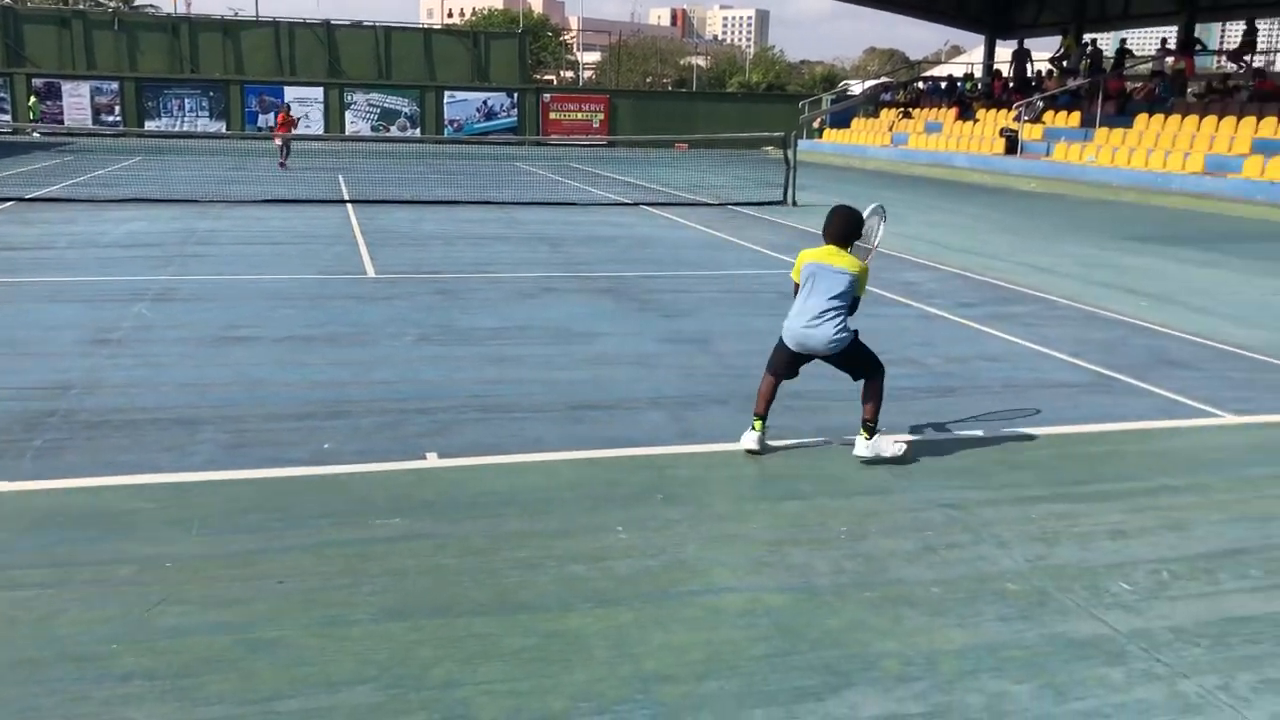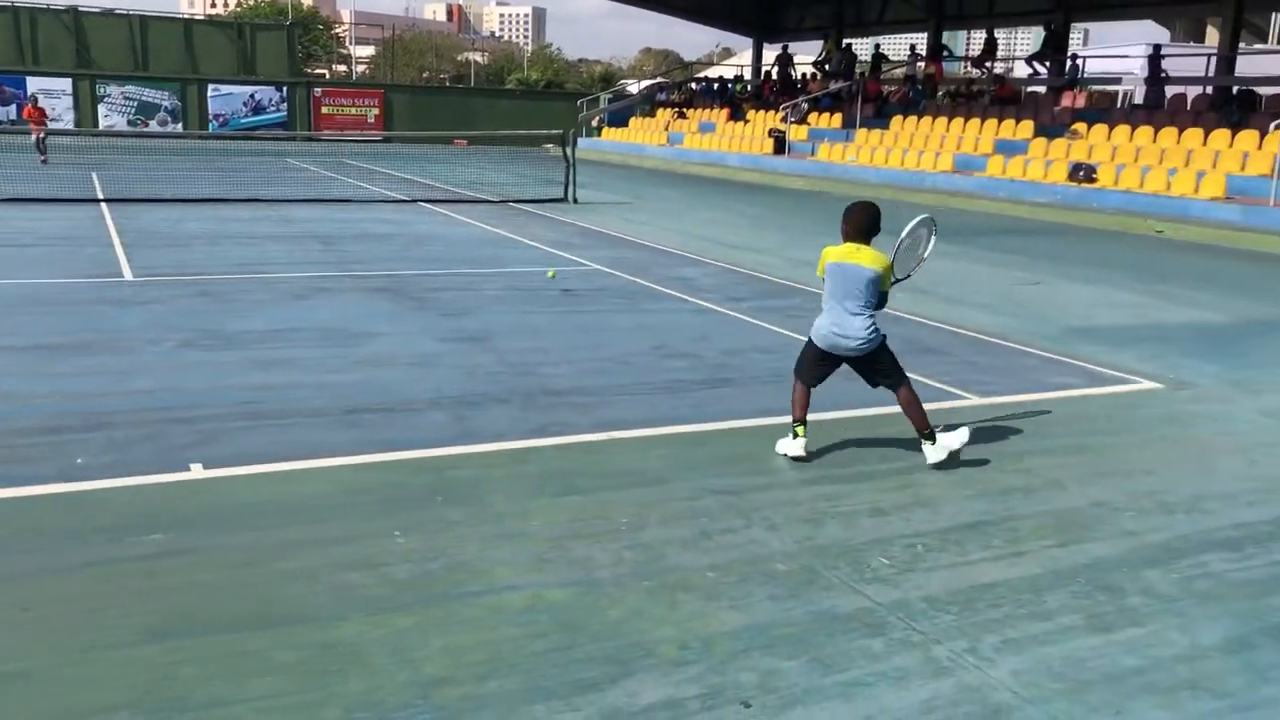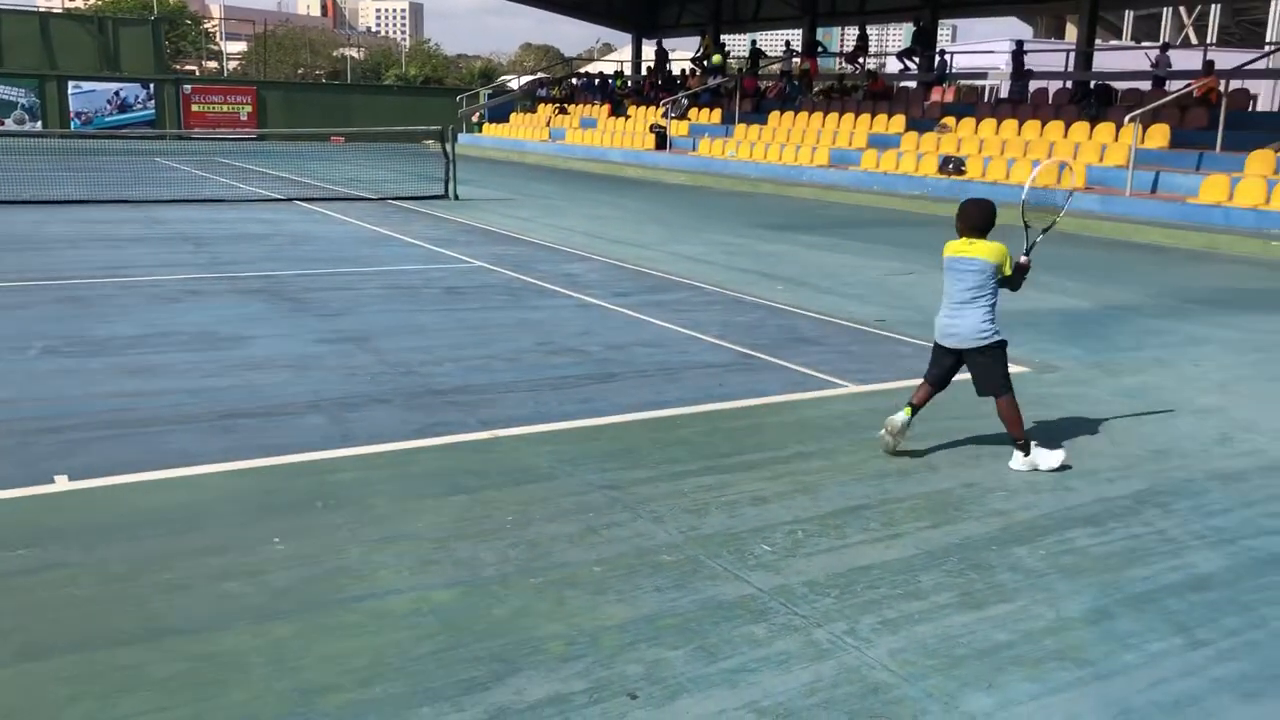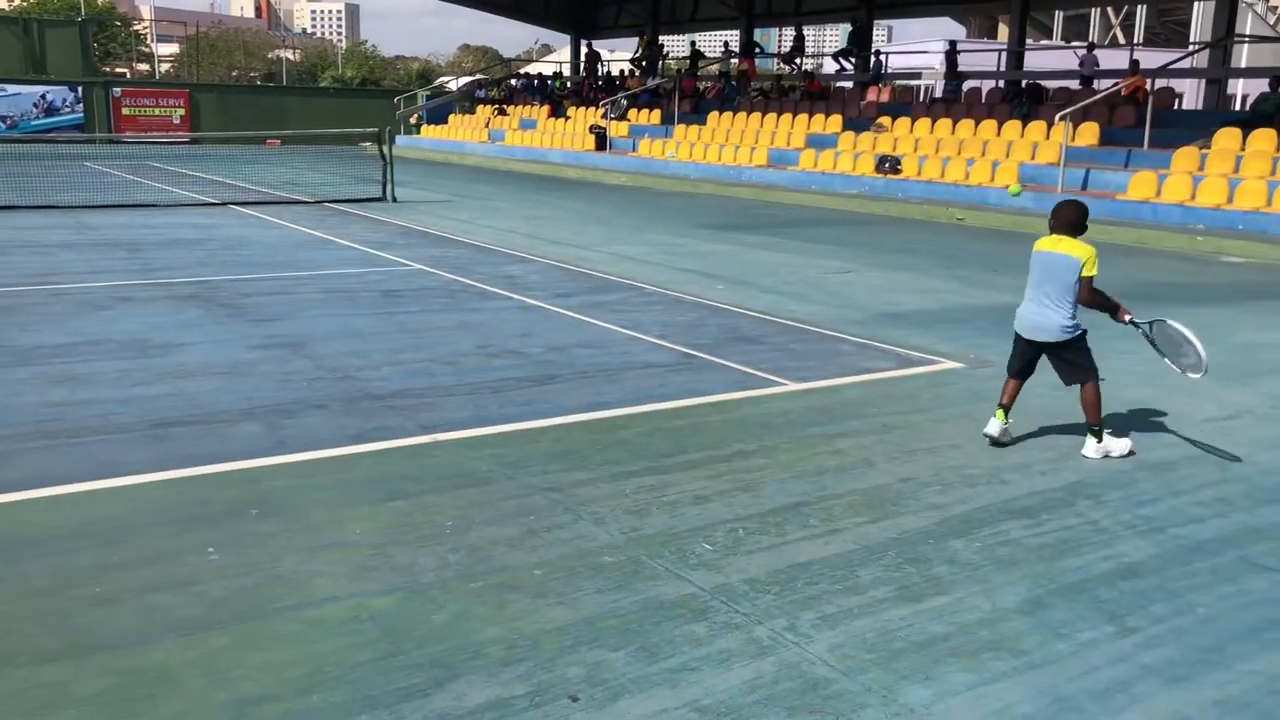
dt=0.5s
person 1, frame 1
left shoulder: (806, 257)
right shoulder: (857, 267)
right elbow: (852, 307)
left hip: (796, 334)
right hip: (834, 338)
left knee: (773, 375)
right knee: (874, 374)
left ankle: (755, 432)
right ankle: (868, 439)
person 1, frame 2
left shoulder: (829, 255)
right shoulder: (881, 263)
right elbow: (880, 303)
left hip: (826, 335)
right hip: (864, 338)
left knee: (802, 379)
right knee: (900, 384)
left ankle: (797, 439)
right ankle: (931, 442)
person 1, frame 3
left shoulder: (948, 250)
right shoulder: (998, 252)
right elbow: (1013, 284)
left wrist: (1012, 270)
right wrist: (1021, 269)
left hip: (946, 331)
right hip: (981, 335)
left knee: (933, 382)
right knee: (1003, 393)
left ankle: (904, 417)
right ankle: (1024, 452)
person 1, frame 4
left shoulder: (1041, 245)
right shoulder: (1086, 252)
right elbow: (1086, 296)
left wrist: (1110, 303)
right wrist: (1112, 309)
left hip: (1026, 326)
right hip: (1060, 330)
left knee: (1017, 373)
right knee: (1088, 379)
left ankle: (998, 422)
right ankle: (1096, 440)
